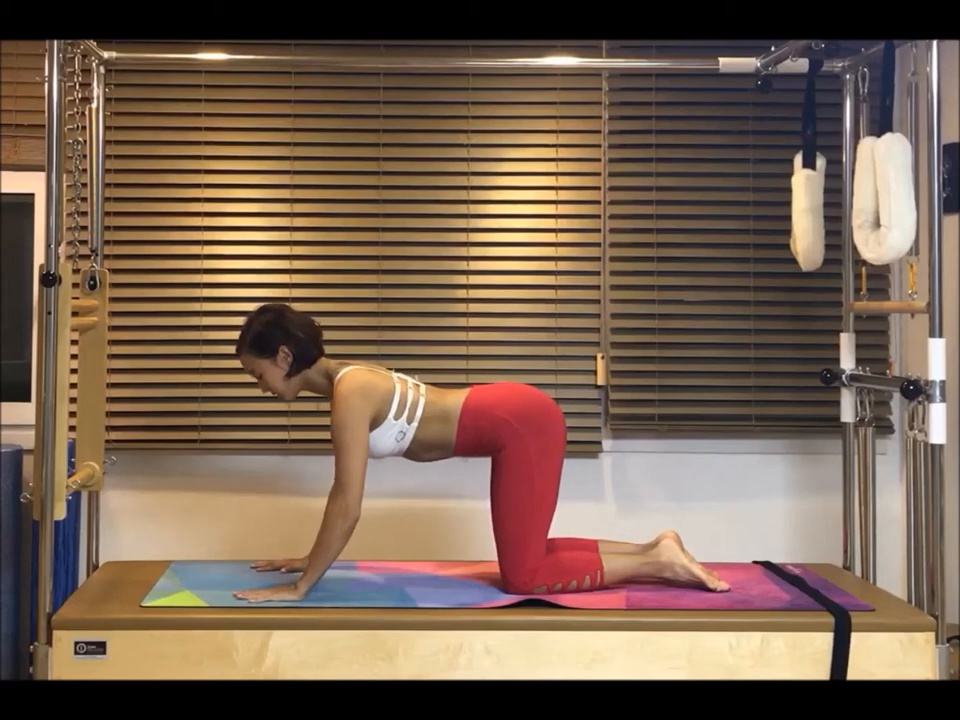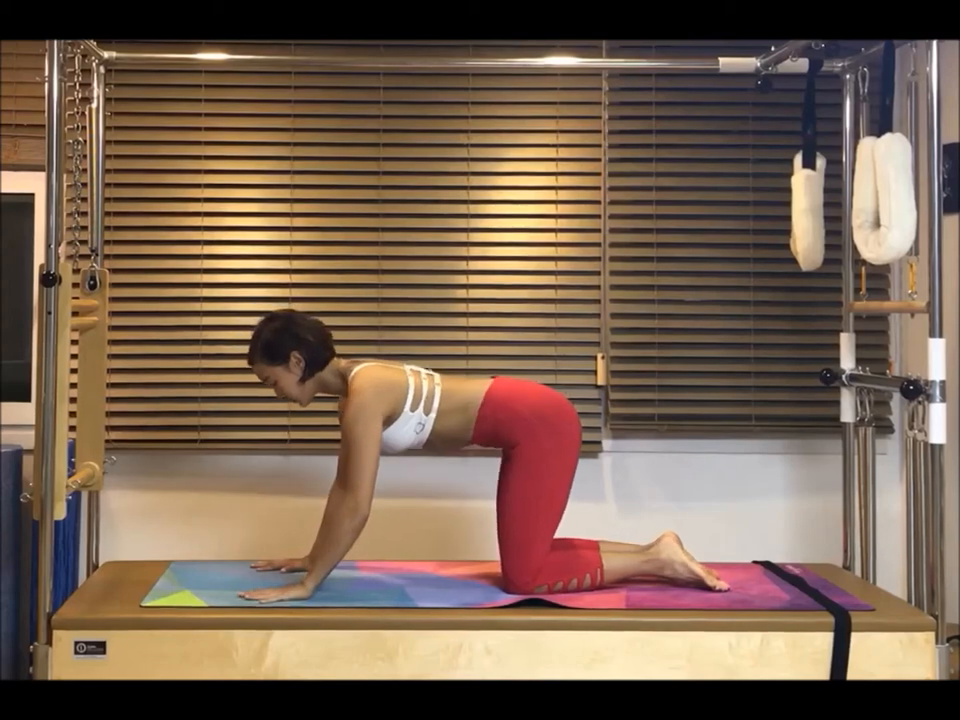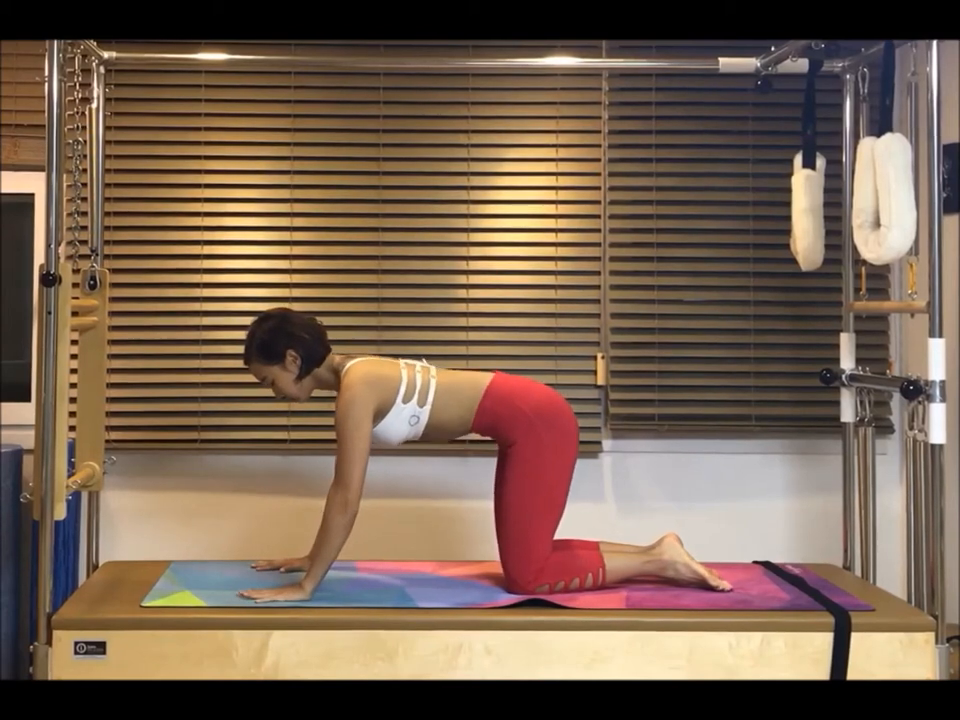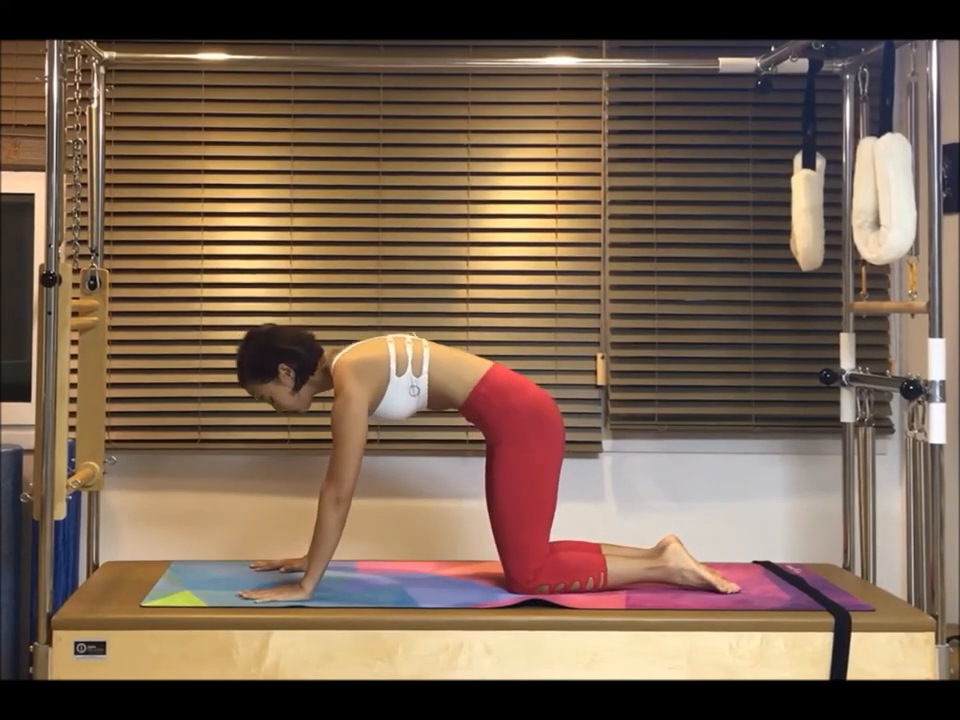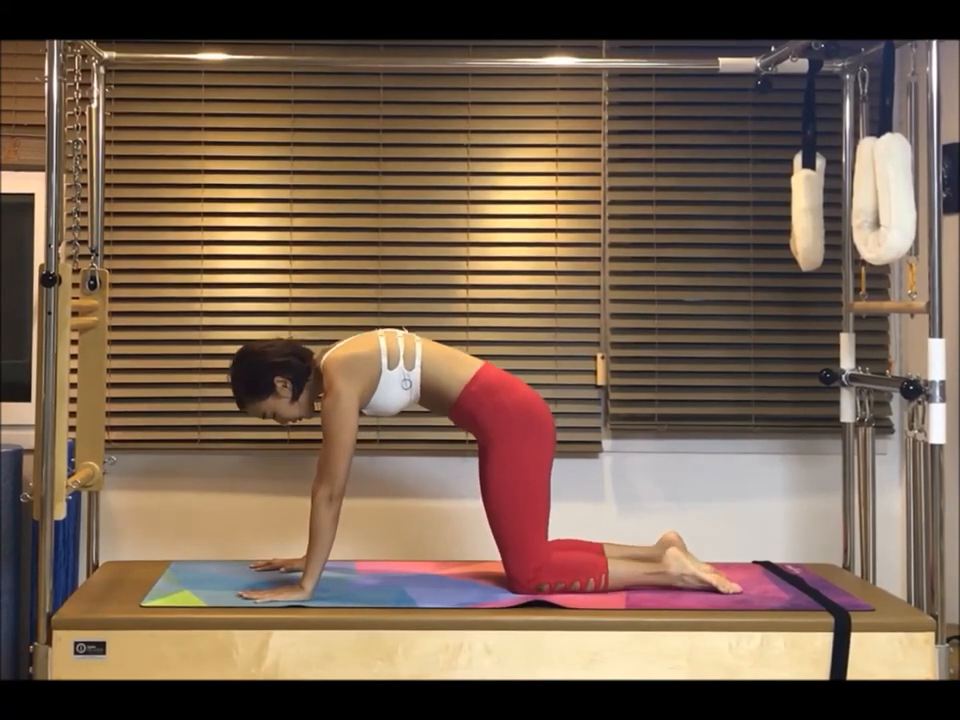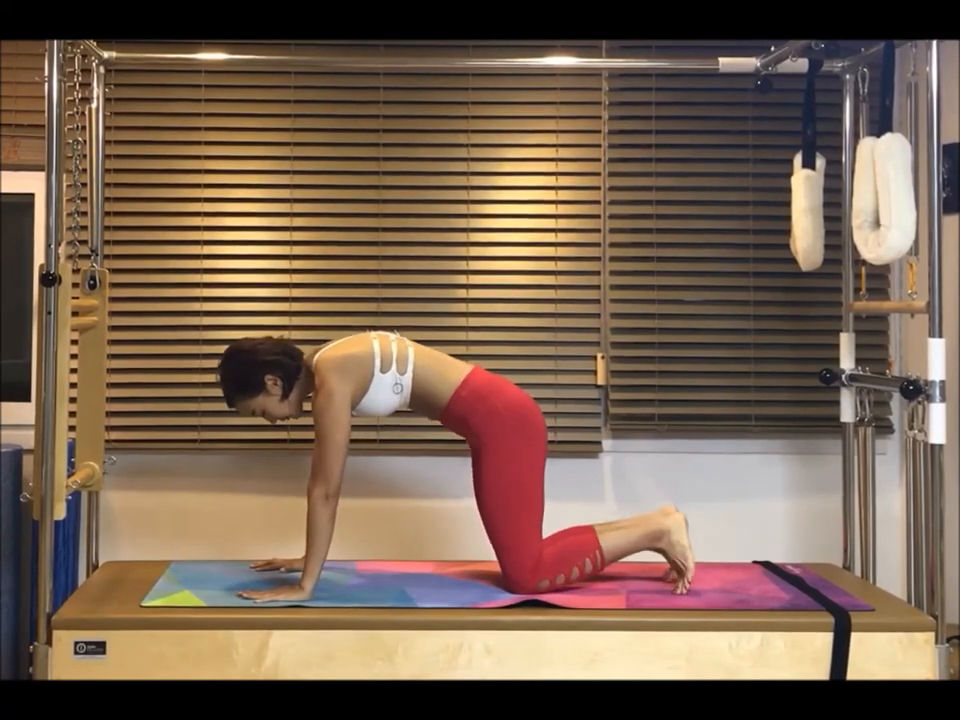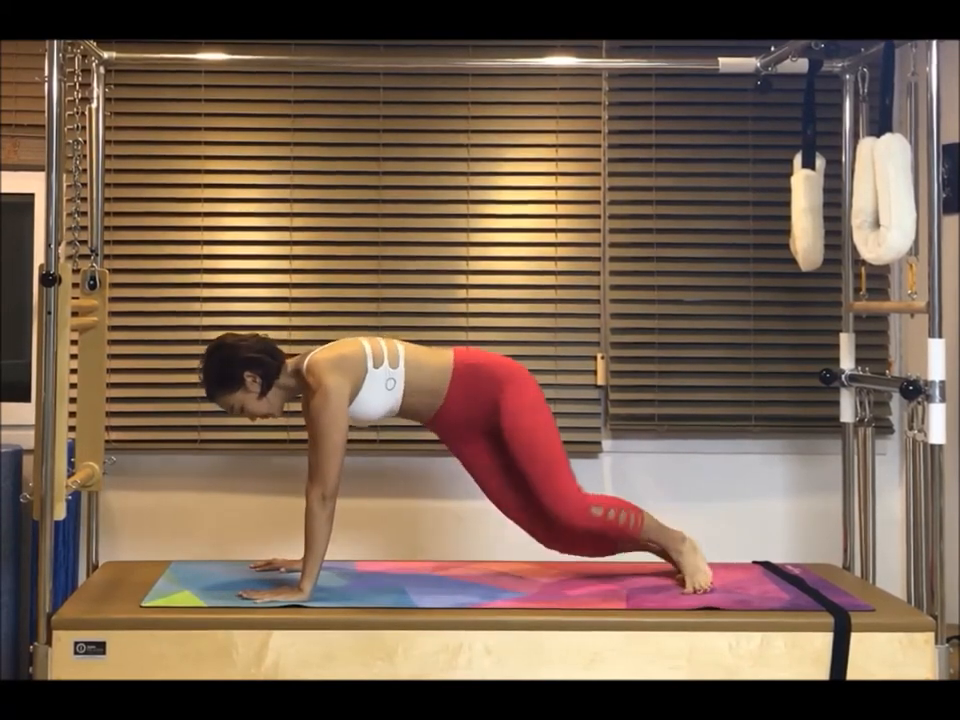
dt=0.5s
person 1, frame 1
left shoulder: (349, 396)
right shoulder: (348, 380)
left elbow: (348, 507)
right elbow: (344, 490)
left wrist: (300, 587)
right wrist: (311, 559)
left hip: (520, 426)
right hip: (519, 416)
left knee: (523, 577)
right knee: (524, 553)
left ankle: (657, 563)
right ankle: (652, 548)
person 1, frame 2
left shoulder: (363, 395)
right shoulder: (355, 385)
left elbow: (357, 506)
right elbow: (343, 485)
left wrist: (307, 583)
right wrist: (312, 558)
left hip: (539, 424)
right hip: (531, 420)
left knee: (523, 576)
right knee: (526, 553)
left ankle: (658, 559)
right ankle: (653, 550)
person 1, frame 3
left shoulder: (355, 389)
right shoulder: (355, 379)
left elbow: (346, 501)
right elbow: (342, 487)
left wrist: (306, 585)
right wrist: (312, 558)
left hip: (536, 422)
right hip: (528, 420)
left knee: (526, 577)
right knee: (526, 555)
left ankle: (659, 562)
right ankle: (654, 551)
person 1, frame 4
left shoulder: (349, 381)
right shoulder: (349, 369)
left elbow: (338, 494)
right elbow: (335, 485)
left wrist: (306, 584)
right wrist: (310, 557)
left hip: (521, 418)
right hip: (515, 417)
left knee: (527, 575)
right knee: (526, 556)
left ankle: (665, 566)
right ankle: (657, 554)
person 1, frame 5
left shoulder: (339, 379)
right shoulder: (336, 368)
left elbow: (330, 491)
right elbow: (328, 484)
left wrist: (306, 585)
right wrist: (309, 558)
left hip: (509, 417)
right hip: (505, 415)
left knee: (529, 576)
right knee: (527, 555)
left ankle: (666, 571)
right ankle: (658, 551)
person 1, frame 6
left shoulder: (331, 379)
right shoulder: (325, 368)
left elbow: (326, 491)
right elbow: (321, 483)
left wrist: (305, 585)
right wrist: (307, 558)
left hip: (501, 419)
right hip: (494, 419)
left knee: (526, 576)
right knee: (524, 558)
left ankle: (658, 531)
right ankle: (652, 524)
person 1, frame 7
left shoulder: (325, 378)
right shoulder: (309, 385)
left elbow: (324, 494)
right elbow: (318, 485)
left wrist: (305, 586)
right wrist: (306, 559)
left hip: (496, 386)
right hip: (462, 422)
left knee: (565, 507)
right knee: (551, 533)
left ankle: (674, 541)
right ankle: (655, 544)
